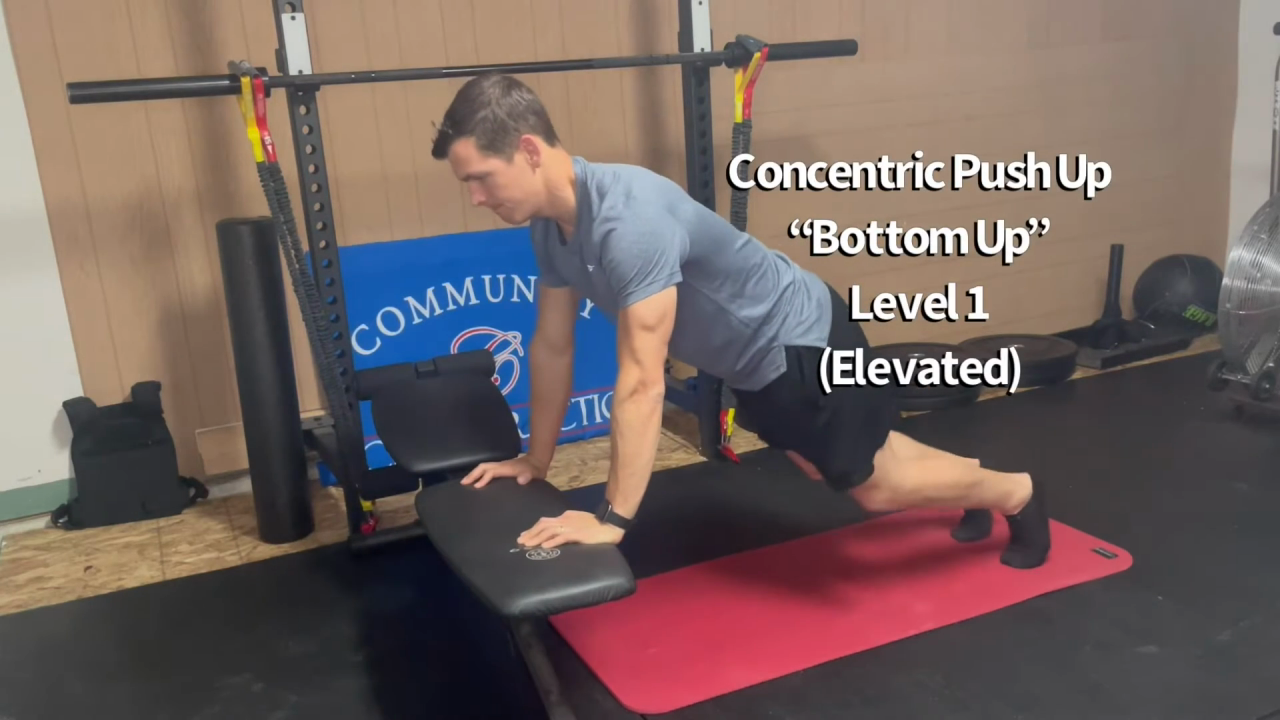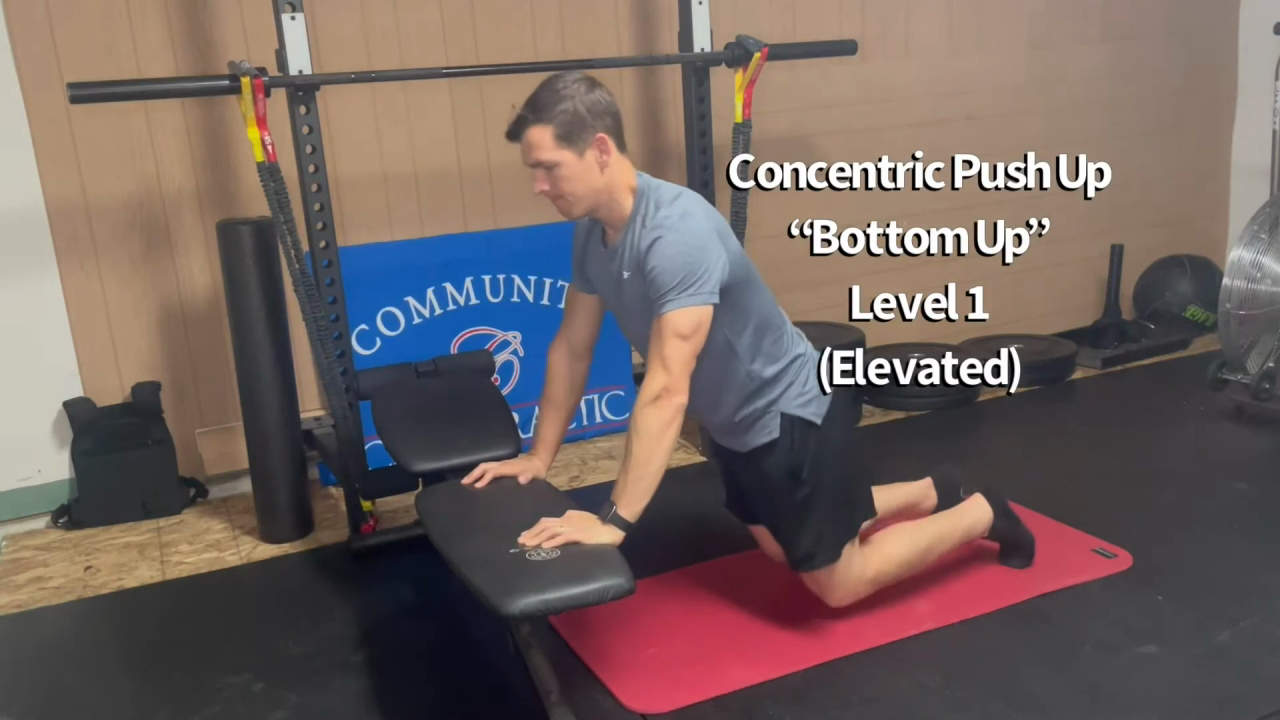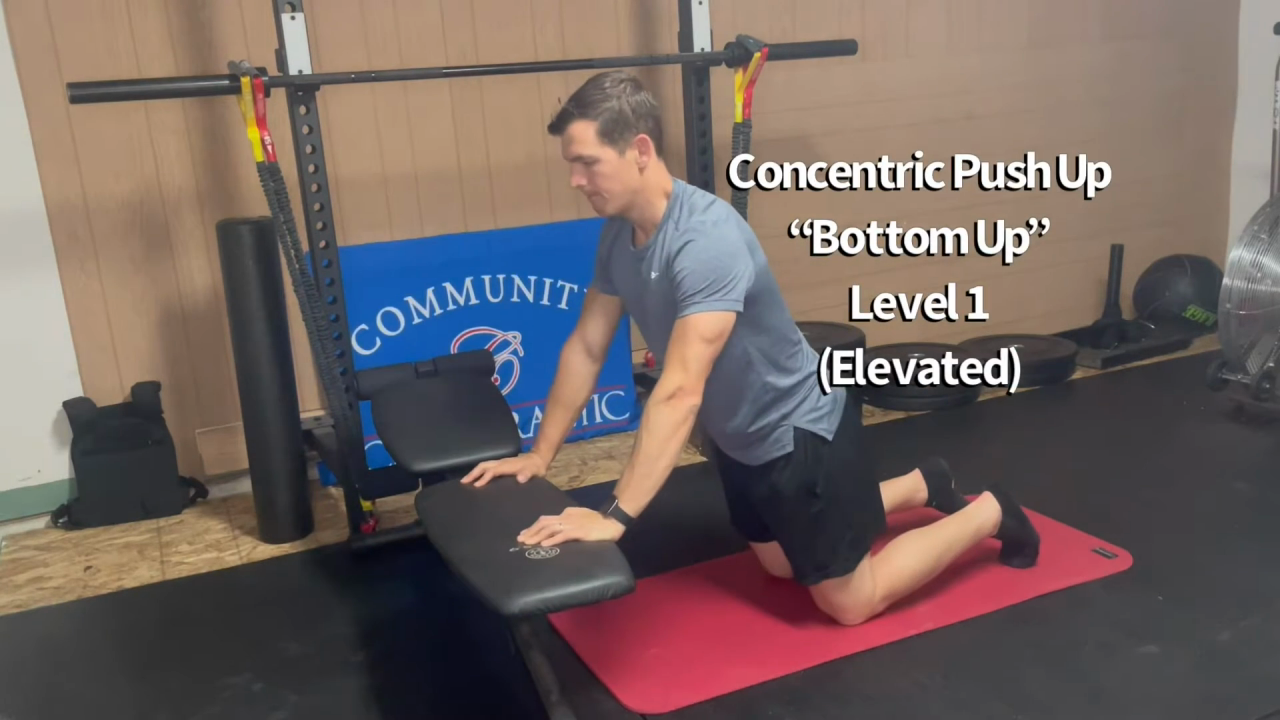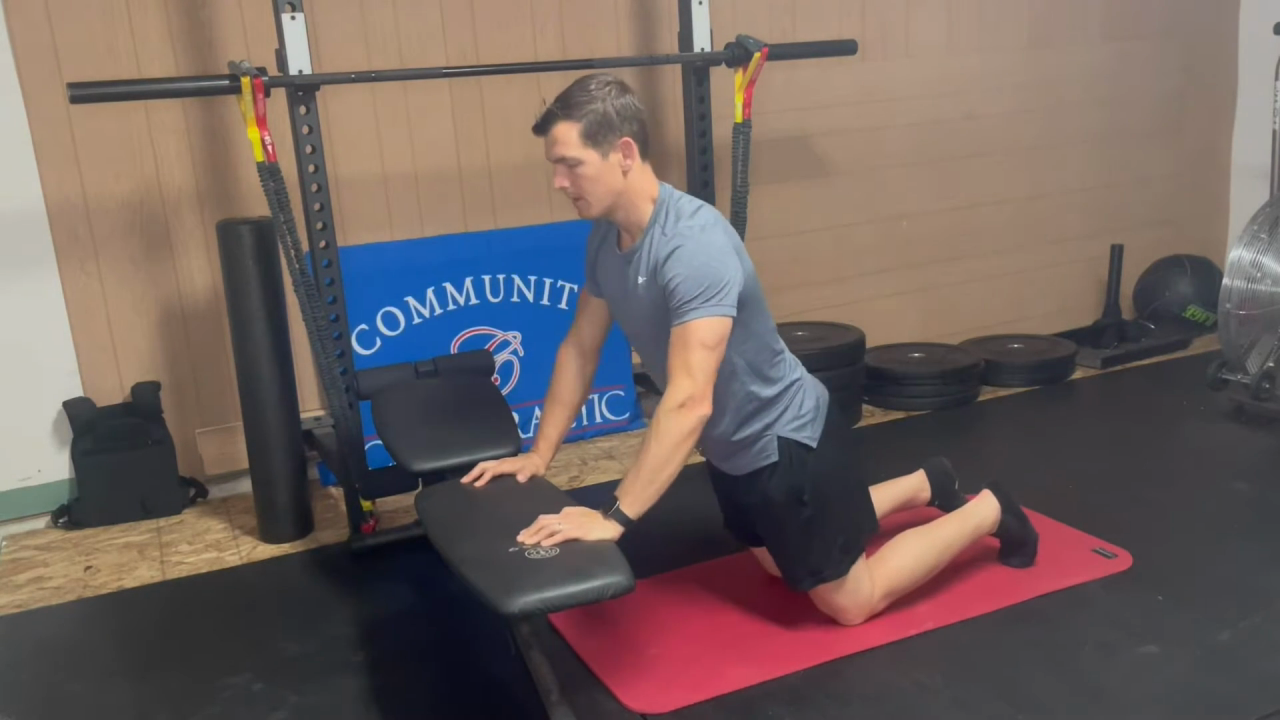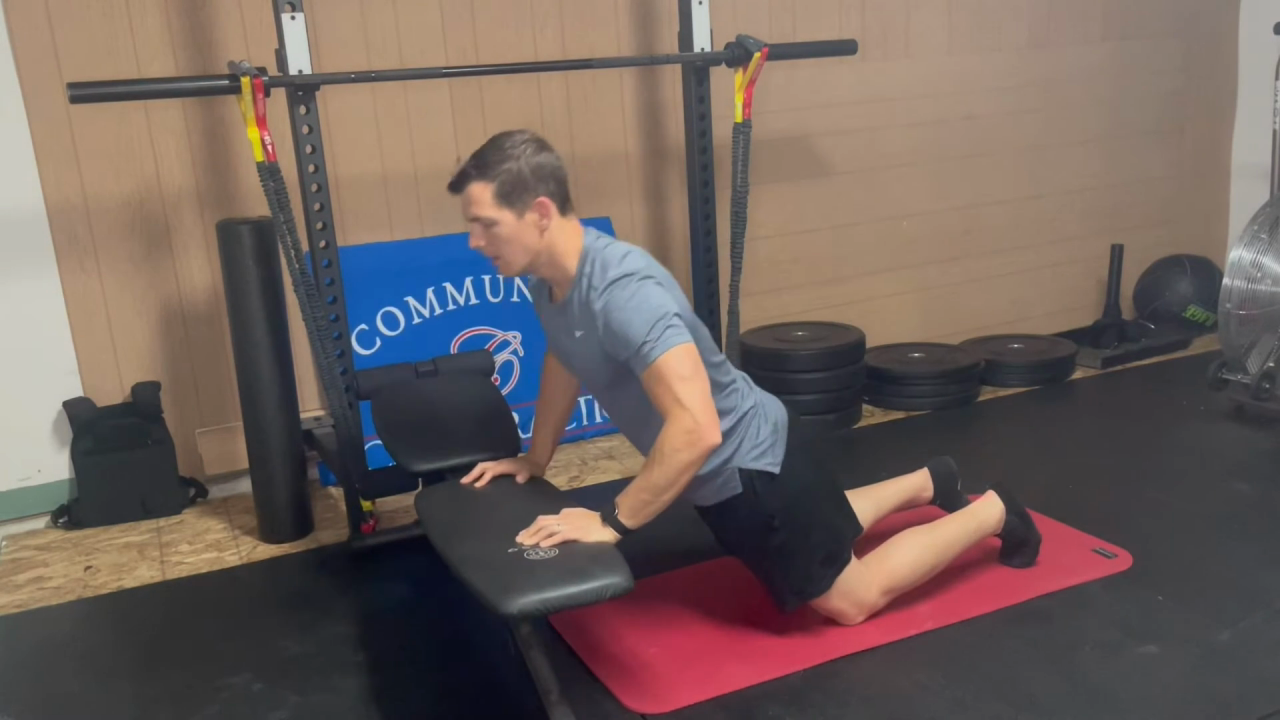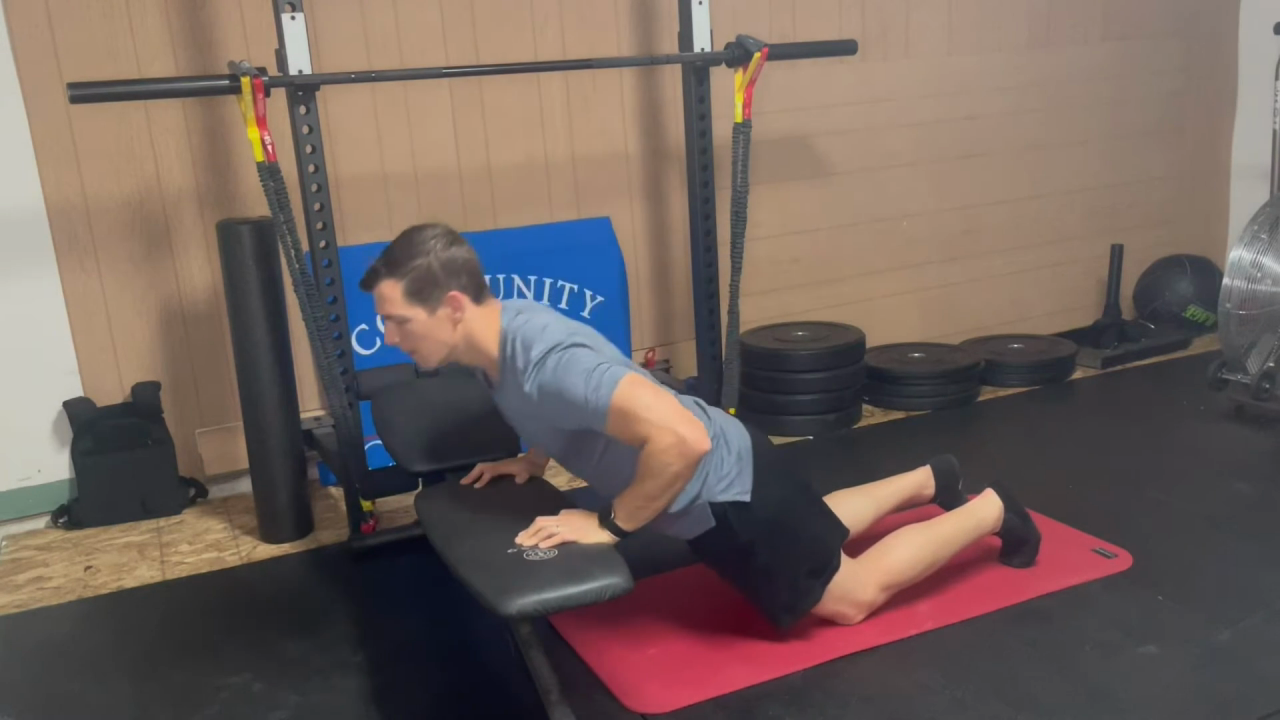
dt=0.5s
person 1, frame 1
left shoulder: (629, 221)
right shoulder: (551, 223)
left elbow: (642, 384)
right elbow: (552, 347)
left wrist: (613, 519)
right wrist: (535, 458)
left hip: (797, 339)
right hip: (754, 356)
left knee: (875, 484)
right knee: (828, 467)
left ankle: (1015, 493)
right ankle: (967, 478)
person 1, frame 2
left shoulder: (677, 233)
right shoulder: (593, 232)
left elbow: (666, 392)
right elbow: (571, 349)
left wrist: (615, 521)
right wrist: (538, 457)
left hip: (792, 412)
right hip: (737, 422)
left knee: (837, 583)
right knee: (788, 551)
left ankle: (981, 514)
right ankle: (933, 493)
person 1, frame 3
left shoulder: (707, 238)
right shoulder: (619, 235)
left elbow: (680, 394)
right elbow: (585, 348)
left wrist: (615, 517)
right wrist: (539, 455)
left hip: (801, 430)
right hip: (743, 436)
left knee: (848, 601)
right knee: (783, 566)
left ankle: (989, 513)
right ankle: (922, 485)
person 1, frame 4
left shoulder: (694, 243)
right shoulder: (607, 237)
left elbow: (689, 402)
right elbow: (579, 349)
left wrist: (615, 518)
right wrist: (538, 455)
left hip: (786, 438)
right hip: (734, 446)
left knee: (849, 601)
right knee: (781, 566)
left ankle: (987, 511)
right ankle: (923, 486)
person 1, frame 5
left shoulder: (621, 290)
right shoulder: (551, 279)
left elbow: (696, 430)
right elbow: (564, 364)
left wrist: (612, 523)
right wrist: (533, 458)
left hip: (752, 461)
right hip: (725, 470)
left knee: (852, 599)
right knee: (815, 538)
left ankle: (992, 511)
right ankle: (927, 482)
person 1, frame 6
left shoulder: (545, 360)
right shoulder: (502, 329)
left elbow: (683, 441)
left wrist: (607, 525)
right wrist: (529, 461)
left hip: (724, 488)
right hip: (717, 481)
left knee: (849, 596)
right knee: (814, 542)
left ankle: (989, 510)
right ankle: (927, 481)
